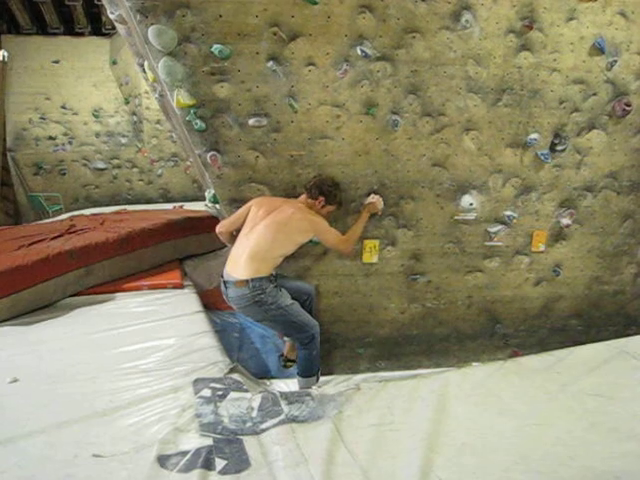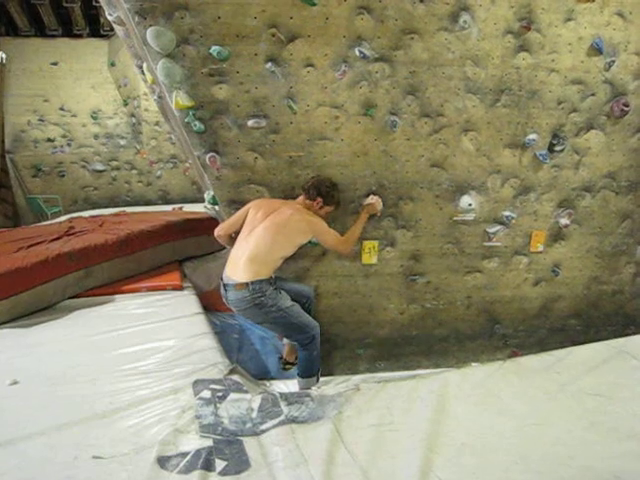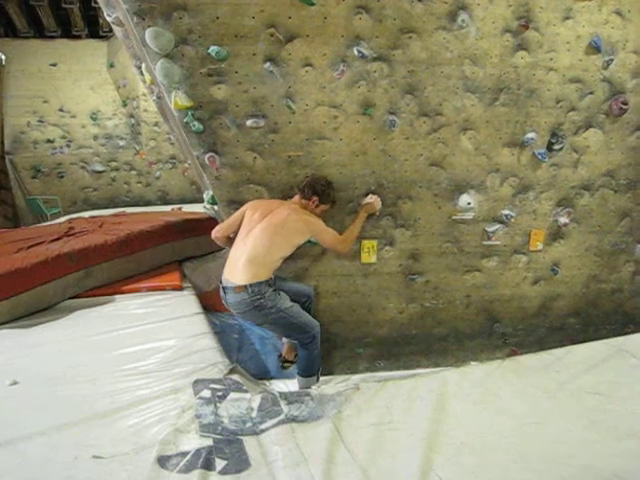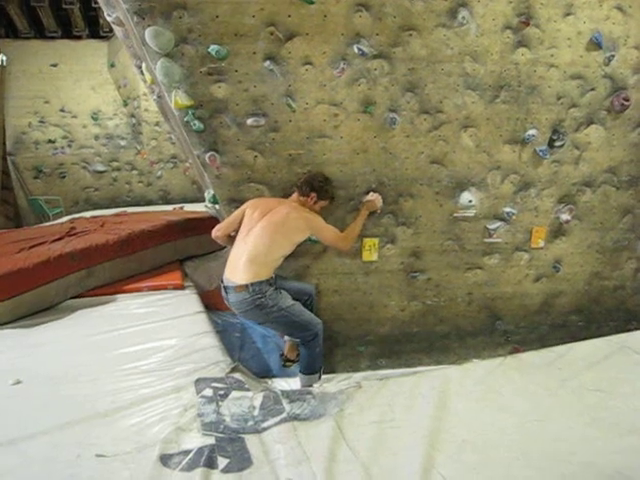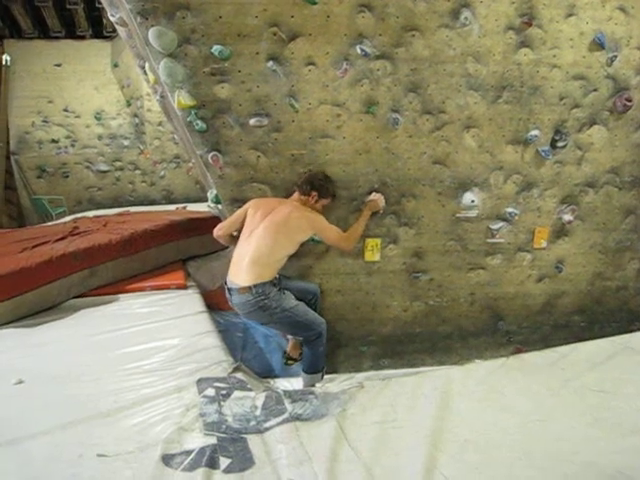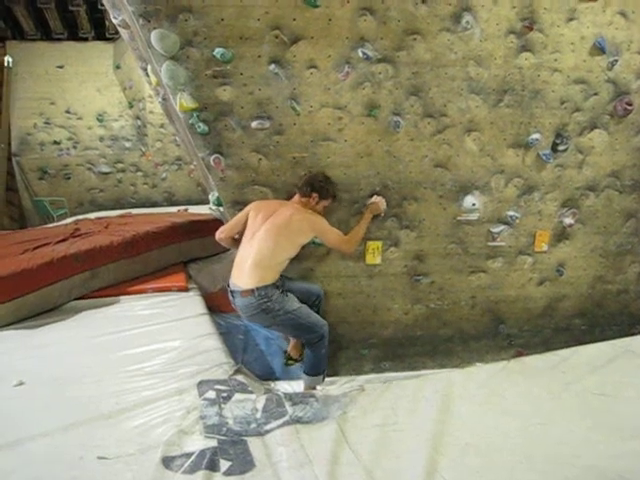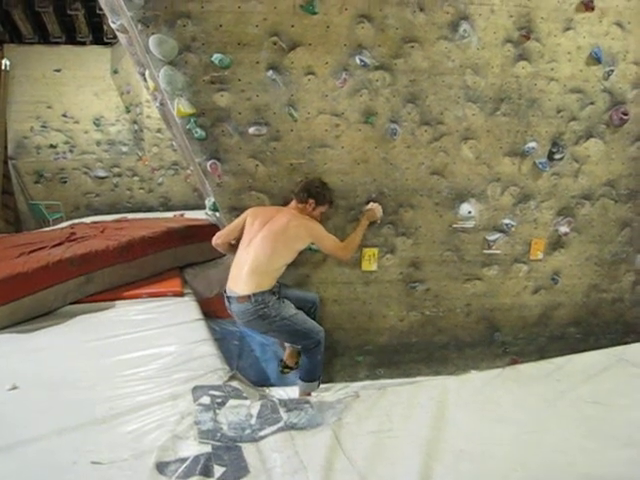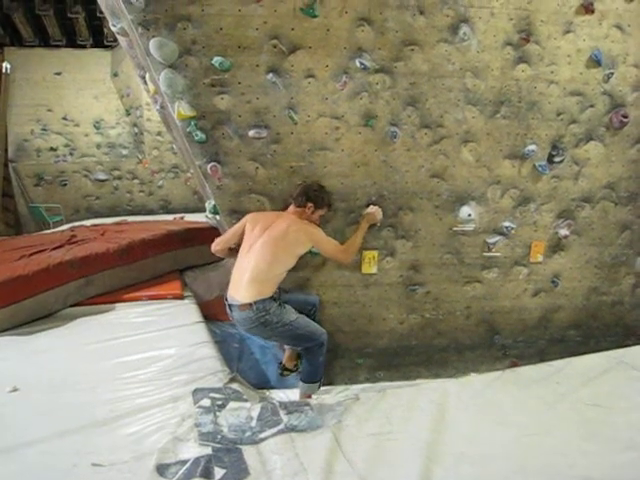
dt=0.2s
person 1, frame 1
left shoulder: (262, 201)
right shoulder: (310, 219)
left elbow: (222, 230)
right elbow: (346, 246)
right wrist: (367, 212)
left hip: (229, 284)
right hip: (251, 291)
left knee: (306, 293)
right knee: (310, 332)
person 1, frame 2
left shoulder: (260, 203)
right shoulder: (309, 220)
left elbow: (220, 233)
right elbow: (345, 247)
right wrist: (366, 213)
left hip: (228, 287)
right hip: (251, 294)
left knee: (305, 295)
right knee: (310, 333)
left ankle: (290, 352)
person 1, frame 3
left shoulder: (256, 204)
right shoulder: (306, 220)
left elbow: (217, 235)
right elbow: (343, 245)
right wrist: (364, 212)
left hip: (228, 290)
right hip: (250, 296)
left knee: (305, 295)
right knee: (310, 332)
left ankle: (290, 350)
person 1, frame 4
left shoulder: (256, 203)
right shoulder: (305, 217)
left elbow: (218, 234)
right elbow: (345, 243)
right wrist: (365, 210)
left hip: (229, 289)
right hip: (251, 295)
left knee: (306, 294)
right knee: (313, 329)
left ankle: (292, 349)
right ankle: (307, 390)
person 1, frame 5
left shoulder: (258, 203)
right shoulder: (308, 217)
left elbow: (220, 233)
right elbow: (347, 243)
right wrist: (368, 210)
left hip: (234, 290)
right hip: (255, 296)
left knee: (311, 293)
right knee: (316, 329)
left ankle: (294, 348)
right ankle: (310, 390)
person 1, frame 6
left shoulder: (259, 205)
right shoulder: (309, 219)
left elbow: (222, 236)
right elbow: (348, 246)
right wrist: (369, 213)
left hip: (236, 292)
right hip: (258, 299)
left knee: (315, 294)
right knee: (318, 331)
left ankle: (295, 348)
right ankle: (310, 392)
person 1, frame 7
left shoulder: (256, 211)
right shoulder: (306, 225)
left elbow: (218, 242)
right elbow: (345, 252)
right wrist: (366, 220)
left hip: (232, 299)
right hip: (254, 305)
left knee: (310, 302)
right knee: (315, 337)
left ankle: (290, 357)
right ankle: (305, 398)
person 1, frame 8
left shoulder: (255, 217)
right shoulder: (306, 230)
left elbow: (217, 248)
right elbow: (345, 256)
right wrist: (365, 223)
left hip: (233, 305)
right hip: (255, 312)
left knee: (311, 303)
right knee: (318, 339)
left ankle: (289, 360)
right ankle: (305, 399)
